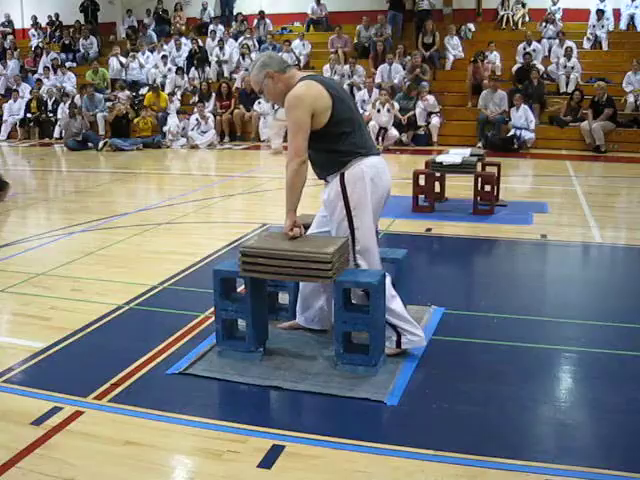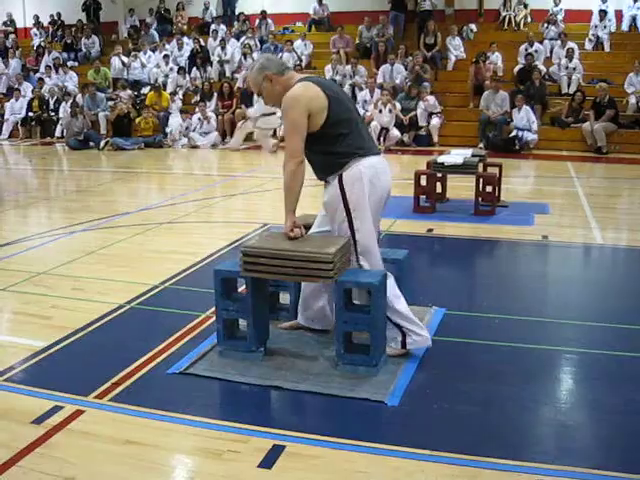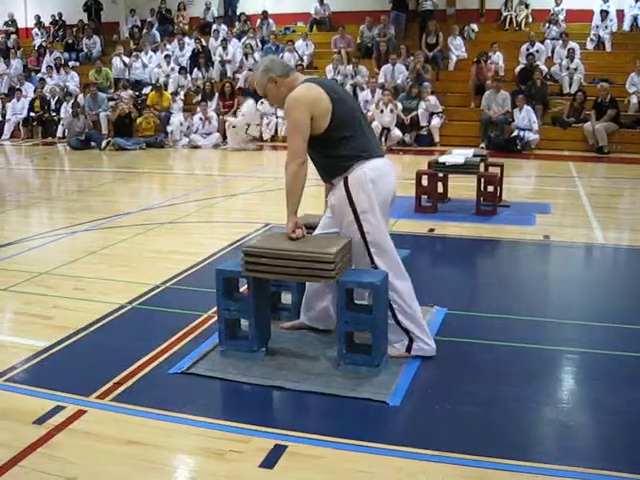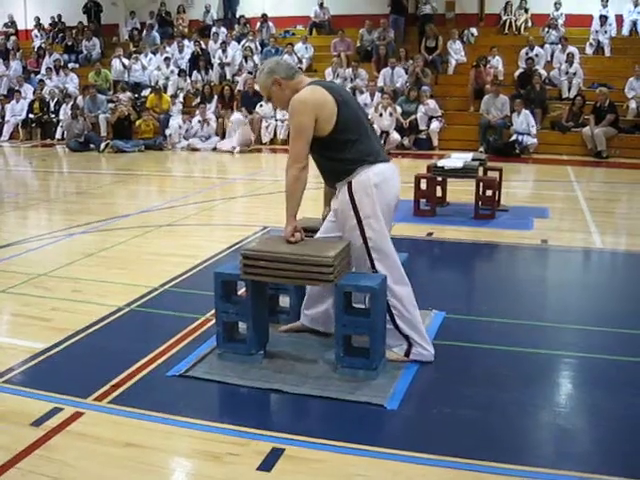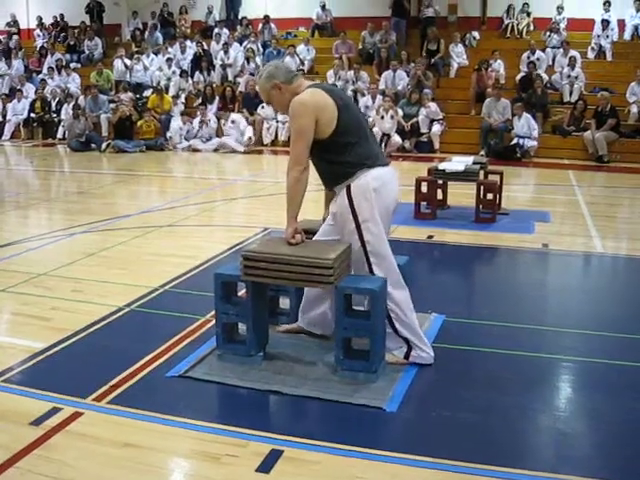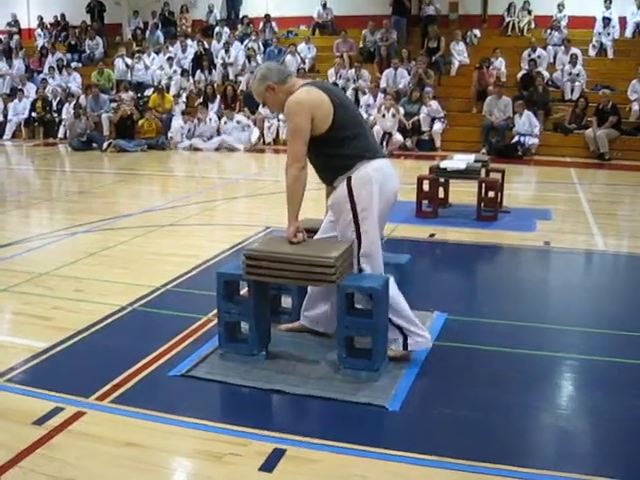
dt=0.2s
person 1, frame 1
left shoulder: (298, 95)
right shoulder: (316, 87)
left elbow: (297, 159)
left wrist: (290, 215)
left hip: (357, 176)
right hip: (358, 173)
left knee: (360, 261)
left ankle: (400, 334)
right ankle: (313, 316)
person 1, frame 2
left shoulder: (295, 96)
right shoulder: (315, 87)
left elbow: (294, 161)
left wrist: (290, 215)
right wrist: (328, 191)
left hip: (357, 177)
right hip: (360, 173)
left knee: (364, 261)
left ankle: (406, 335)
right ankle: (315, 316)
person 1, frame 3
left shoulder: (299, 97)
right shoulder: (321, 88)
left elbow: (296, 162)
left wrist: (292, 217)
right wrist: (330, 199)
left hip: (362, 180)
right hip: (366, 174)
left knee: (378, 263)
left ankle: (412, 340)
right ankle: (316, 316)
person 1, frame 4
left shoulder: (303, 100)
right shoulder: (324, 92)
left elbow: (297, 166)
left wrist: (290, 220)
right wrist: (328, 206)
left hip: (366, 185)
right hip: (369, 179)
left knee: (379, 269)
left ankle: (410, 345)
right ankle: (316, 318)
person 1, frame 5
left shoulder: (303, 102)
right shoulder: (323, 95)
left elbow: (298, 167)
left wrist: (292, 222)
right wrist: (330, 208)
left hip: (365, 188)
right hip: (366, 183)
left knee: (376, 271)
left ankle: (408, 347)
right ankle: (314, 321)
person 1, frame 6
left shoulder: (298, 101)
right shoulder: (318, 93)
left elbow: (296, 165)
left wrist: (292, 221)
right wrist: (331, 204)
left hip: (365, 180)
right hip: (367, 176)
left knee: (364, 266)
left ankle: (405, 335)
right ankle: (317, 319)
